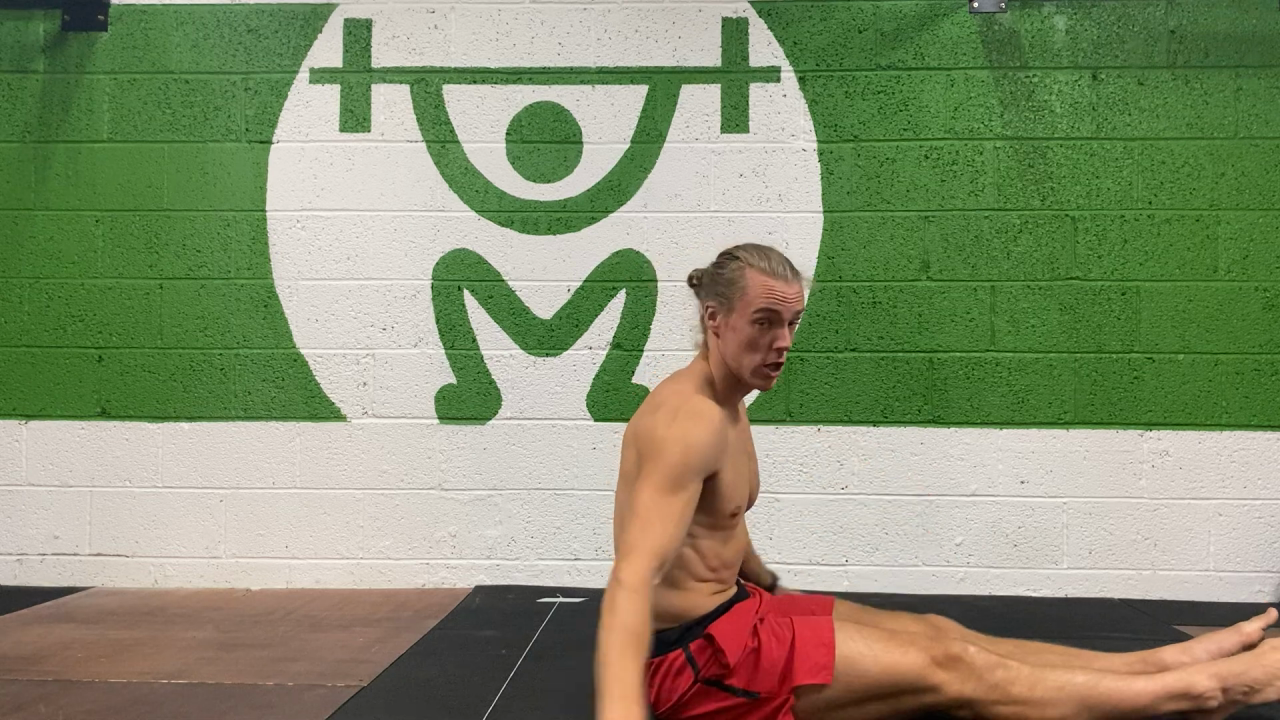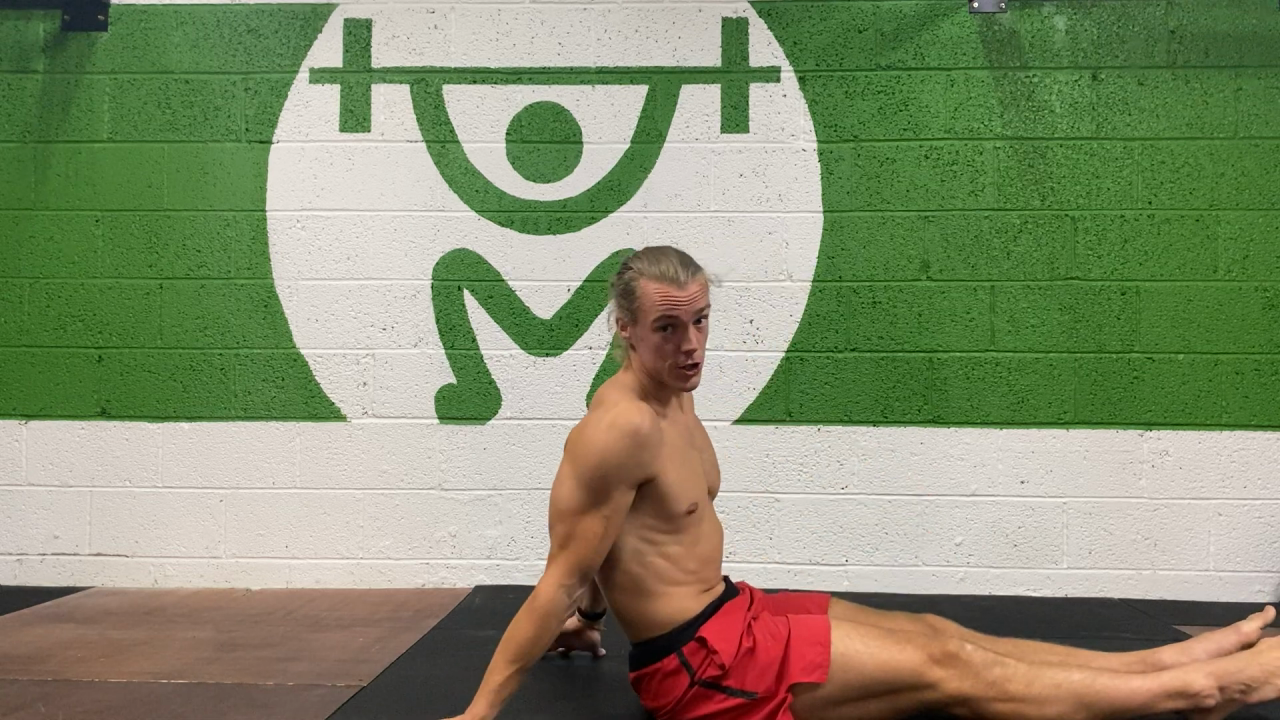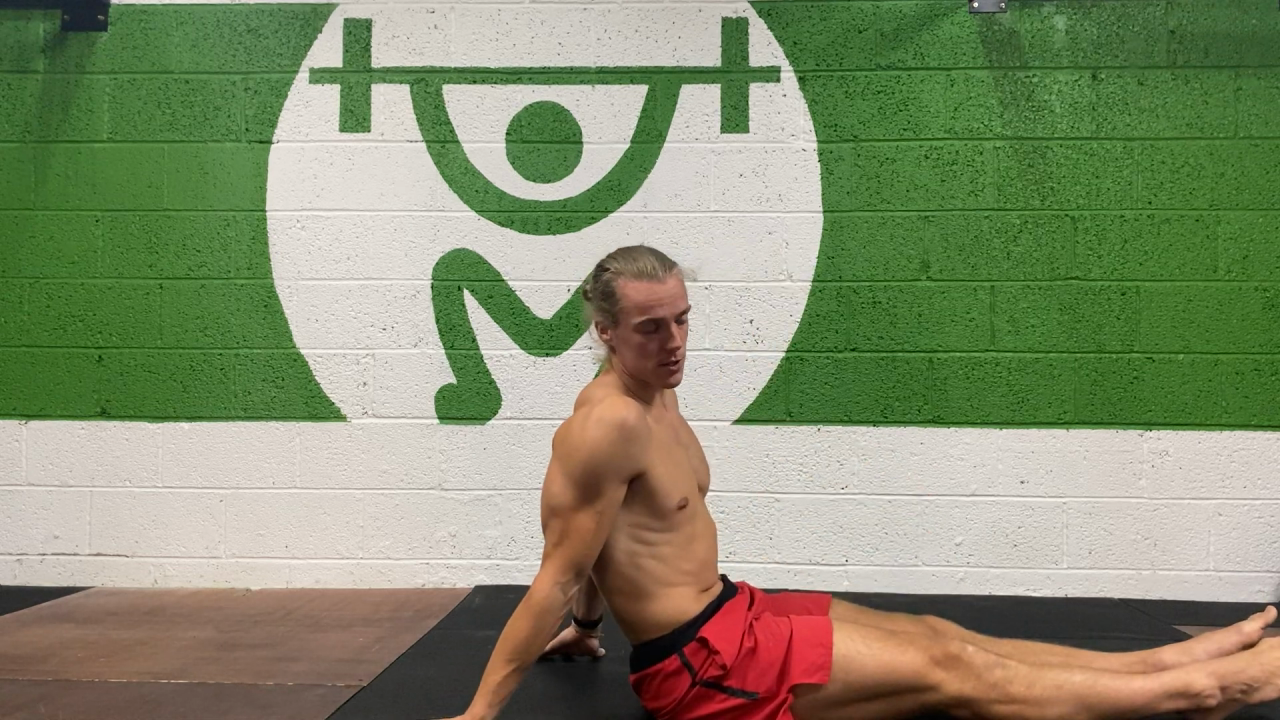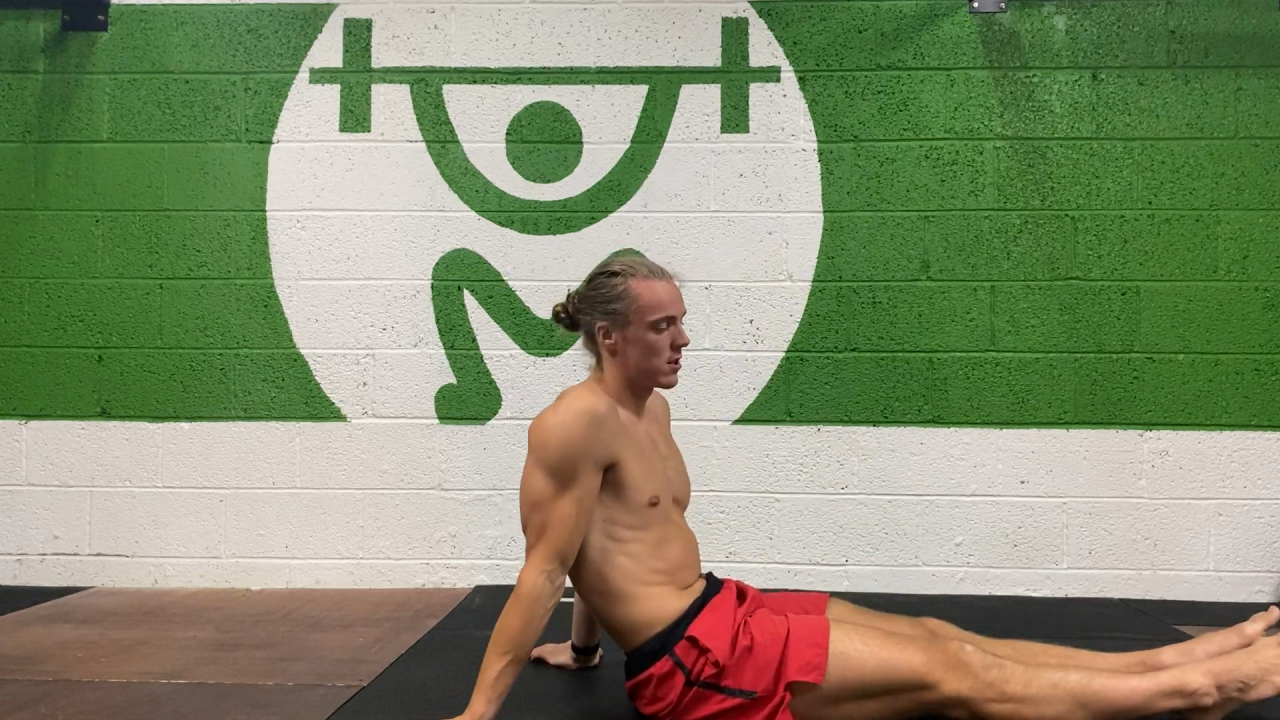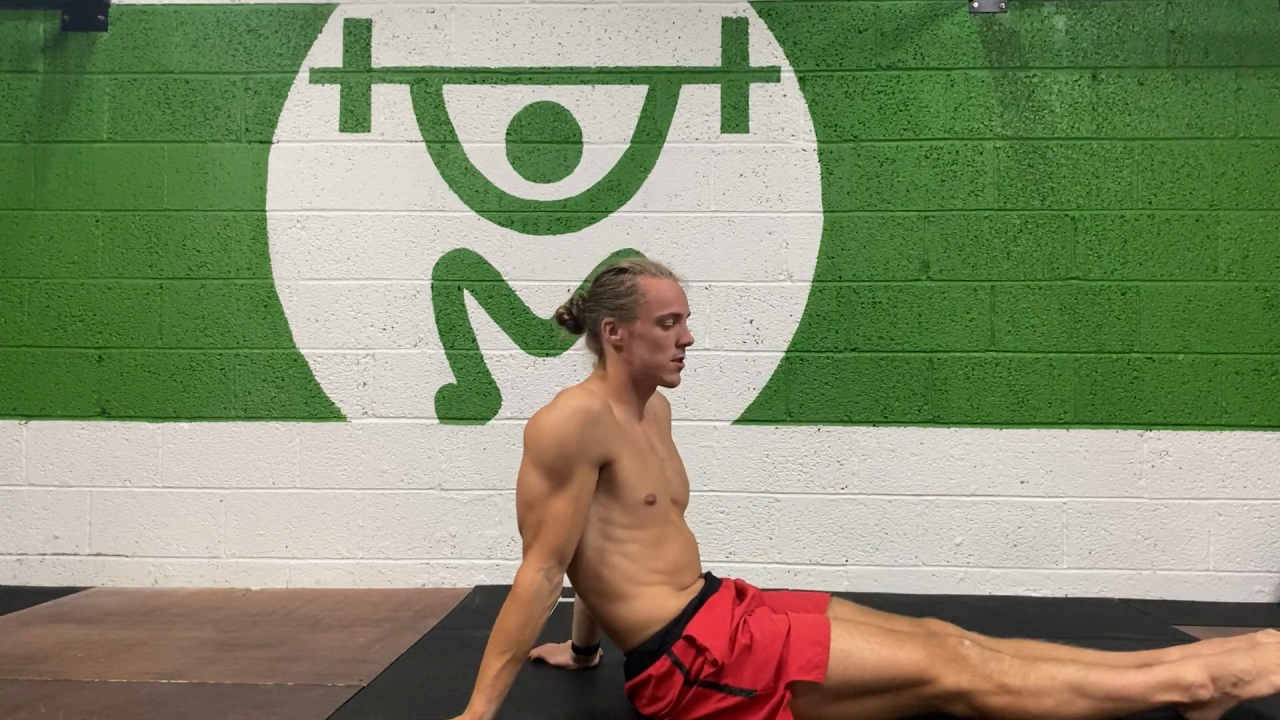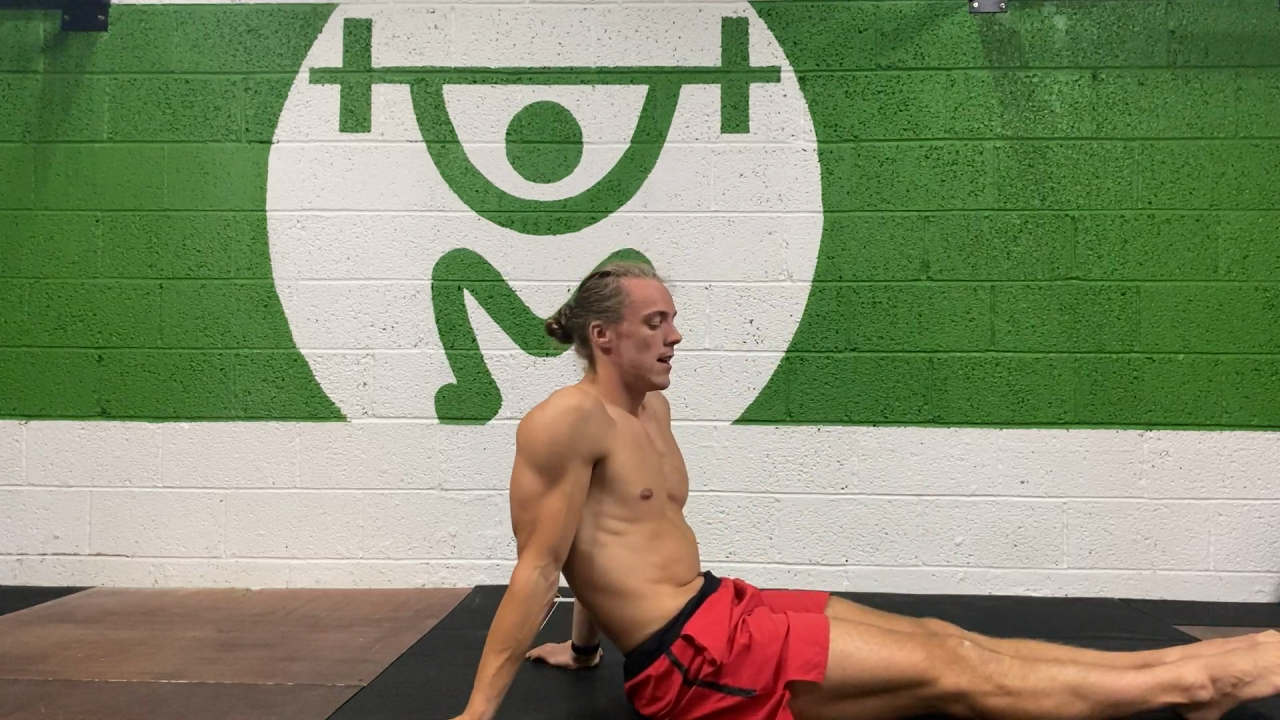
dt=0.7s
person 1, frame 1
left shoulder: (718, 405)
right shoulder: (690, 420)
right elbow: (631, 581)
left wrist: (763, 577)
left hip: (725, 619)
right hip: (693, 655)
left knee: (936, 635)
left ankle: (1169, 662)
person 1, frame 2
left shoulder: (669, 397)
right shoulder: (620, 427)
right elbow: (561, 580)
left wrist: (593, 616)
left hip: (728, 616)
left knee: (935, 634)
person 1, frame 3
left shoulder: (655, 393)
right shoulder: (606, 425)
right elbow: (557, 577)
left wrist: (587, 627)
left hip: (731, 616)
left knee: (936, 635)
person 1, frame 4
left shoulder: (649, 408)
right shoulder: (576, 421)
right elbow: (543, 572)
left wrist: (583, 649)
left hip: (724, 614)
left knee: (936, 637)
person 1, frame 5
left shoulder: (650, 408)
right shoulder: (573, 420)
right elbow: (541, 571)
left wrist: (584, 644)
left hip: (724, 612)
left knee: (937, 638)
person 1, frame 6
left shoulder: (650, 410)
right shoulder: (567, 421)
right elbow: (537, 568)
left wrist: (583, 645)
left hip: (724, 610)
left knee: (937, 639)
